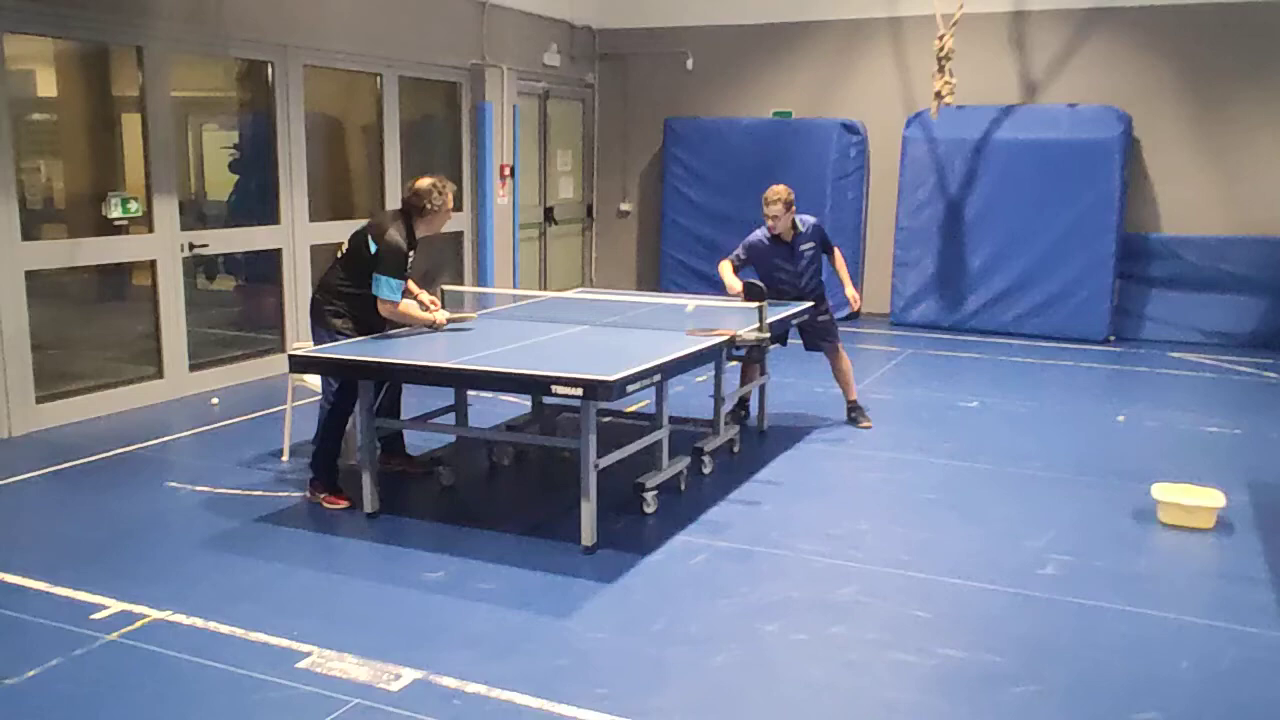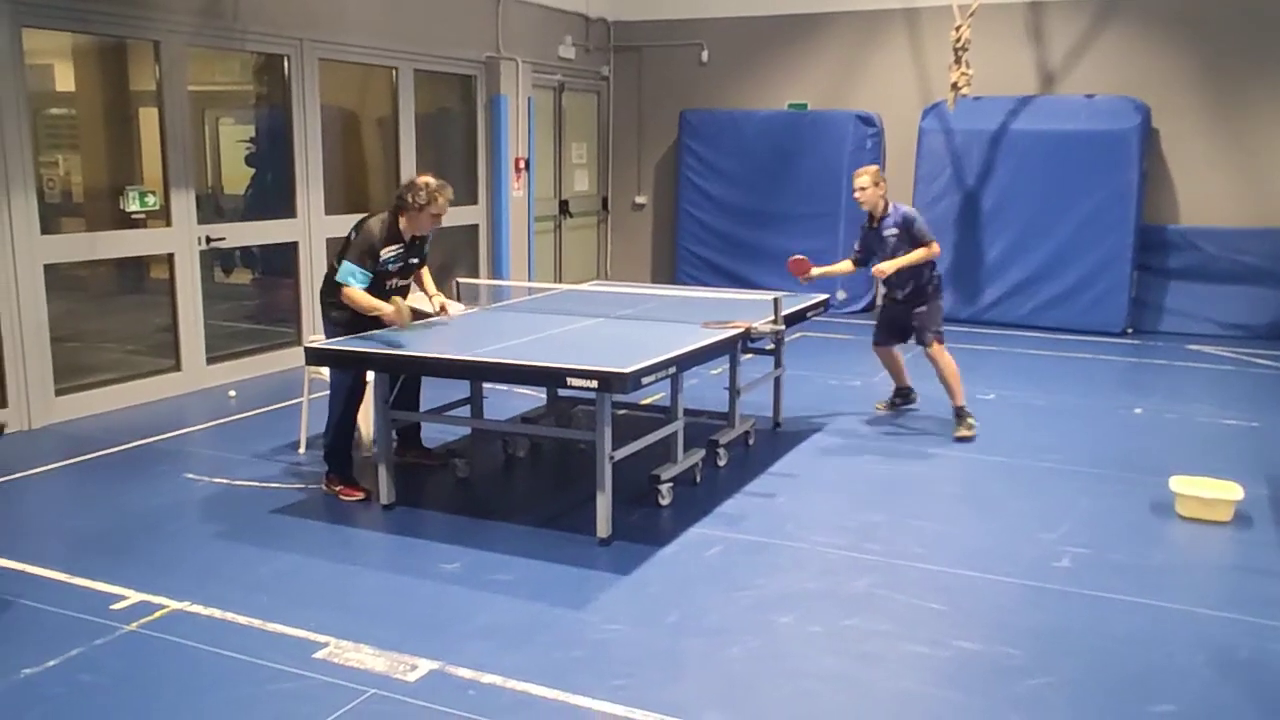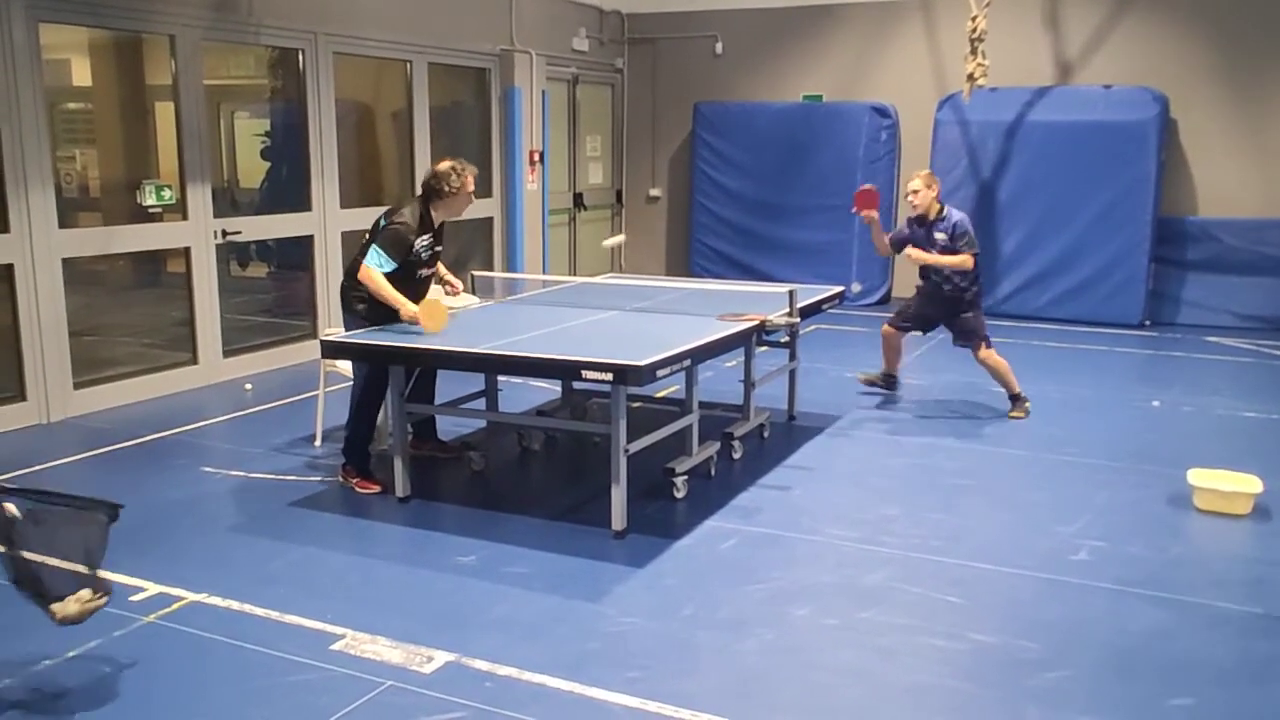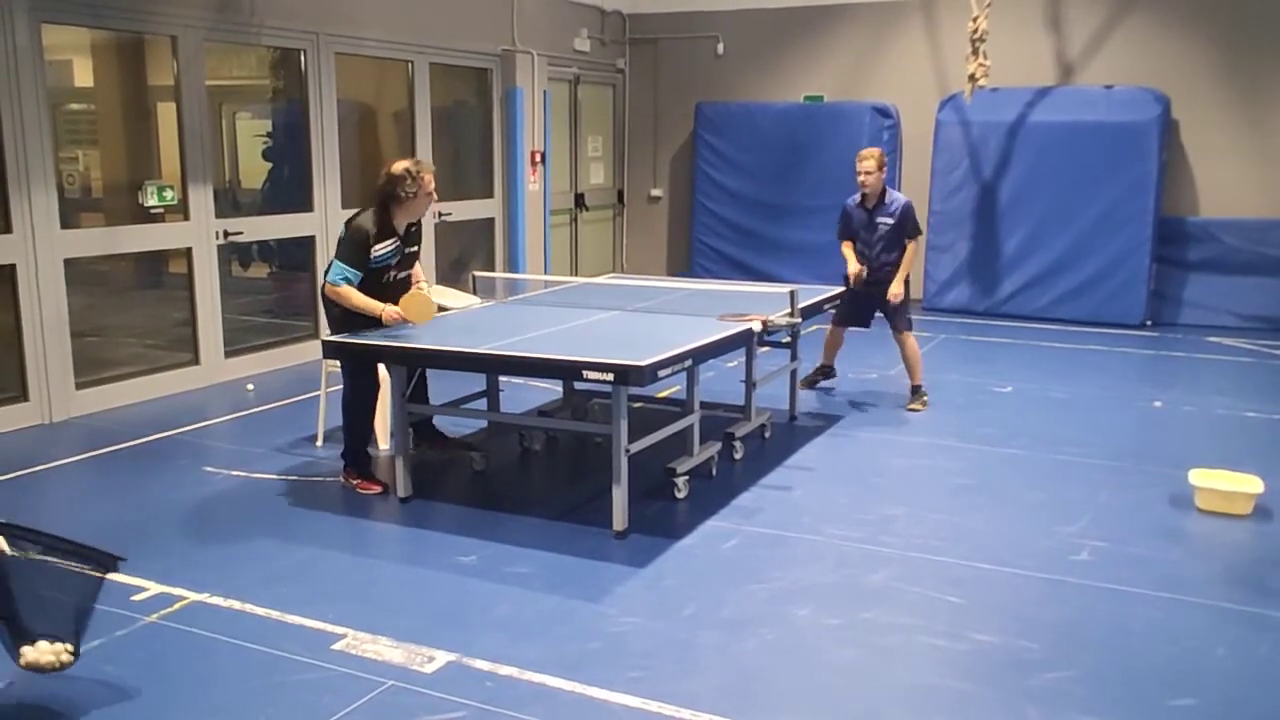
dt=1s
person 1, frame 1
left shoulder: (402, 226)
right shoulder: (393, 240)
right elbow: (388, 307)
left wrist: (418, 293)
right wrist: (430, 320)
left hip: (364, 316)
right hip: (337, 317)
left knee: (388, 379)
right knee: (341, 395)
left ankle: (392, 452)
right ankle: (322, 482)
person 1, frame 2
left shoulder: (419, 233)
right shoulder: (373, 233)
left elbow: (419, 266)
right elbow: (347, 291)
left wrist: (433, 294)
right wrist: (383, 310)
left hip: (384, 310)
right hip: (346, 312)
left knee: (407, 372)
right knee: (350, 387)
left ankle: (408, 444)
right ankle: (337, 473)
person 1, frame 3
left shoulder: (436, 219)
right shoulder: (405, 223)
right elbow: (367, 272)
left wrist: (444, 275)
right wrist: (401, 304)
left hip: (404, 303)
right hip: (369, 304)
left knee: (423, 366)
right knee: (372, 380)
left ankle: (424, 437)
right ankle: (354, 466)
person 1, frame 4
left shoulder: (413, 222)
right shoulder: (363, 229)
right elbow: (334, 288)
left wrist: (420, 281)
right wrist: (381, 310)
left hip: (391, 309)
right hip: (352, 314)
right knee: (362, 385)
left ankle: (424, 433)
right ankle: (355, 467)
person 2, frame 1
left shoulder: (812, 227)
right shoulder: (758, 241)
left elbow: (833, 252)
right elbow: (726, 263)
left wrist: (848, 286)
right wrist: (730, 278)
left hip: (813, 301)
right hip: (775, 303)
left knee: (835, 350)
left ankle: (853, 406)
right ankle: (742, 404)
person 2, frame 2
left shoulder: (904, 215)
right shoulder: (868, 228)
left elbow: (933, 249)
right elbow: (855, 263)
left wrist: (895, 264)
right wrist: (821, 271)
left hip: (924, 291)
right hip: (896, 295)
left knee: (934, 347)
right knee: (882, 345)
left ankle: (962, 413)
right ankle: (904, 393)
person 2, frame 3
left shoulder: (958, 221)
right shoulder: (914, 224)
left elbow: (968, 262)
right elbow: (888, 248)
left wrist: (927, 258)
right wrist: (875, 224)
left hip: (963, 298)
right hip: (931, 295)
left knee: (984, 353)
right knee: (890, 330)
left ankle: (1018, 397)
right ankle: (889, 377)
person 2, frame 4
left shoulder: (901, 205)
right shoulder: (850, 206)
left elbow: (913, 243)
left wrist: (900, 280)
right wrist: (852, 262)
left hip: (890, 281)
right hip: (859, 279)
left knee: (903, 334)
right knee: (837, 324)
left ankle: (918, 391)
right ankle: (826, 368)
